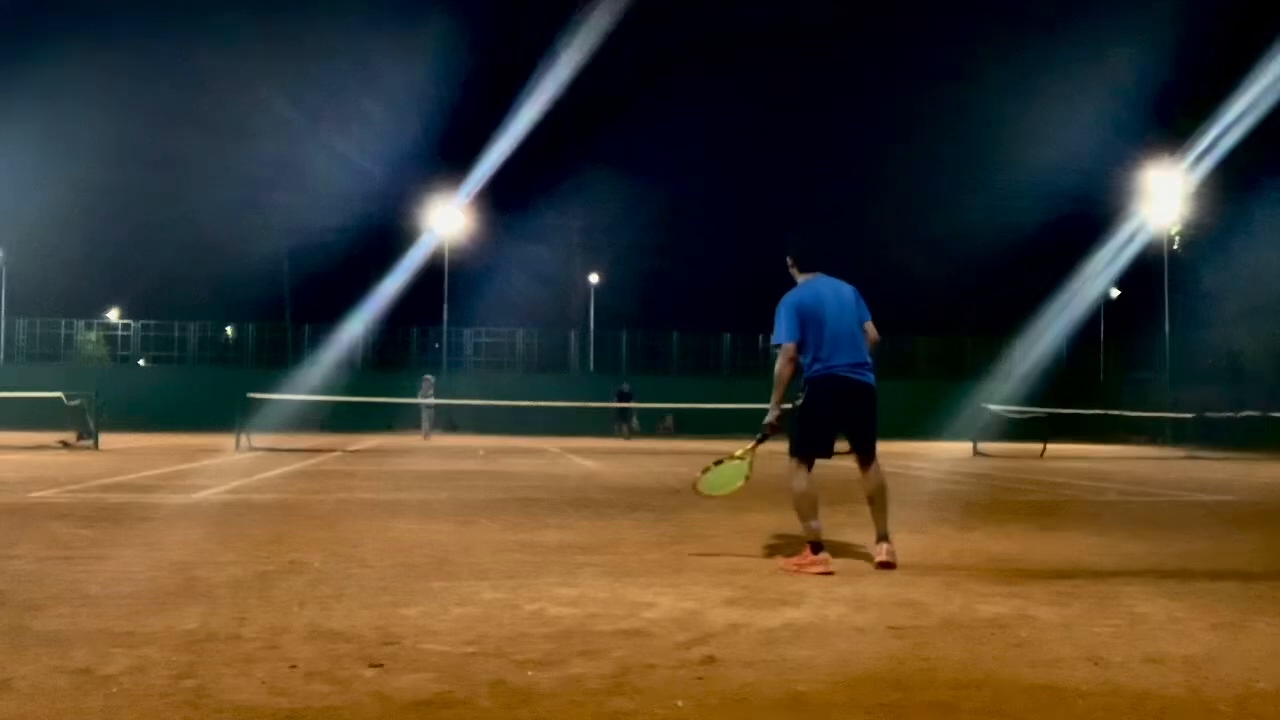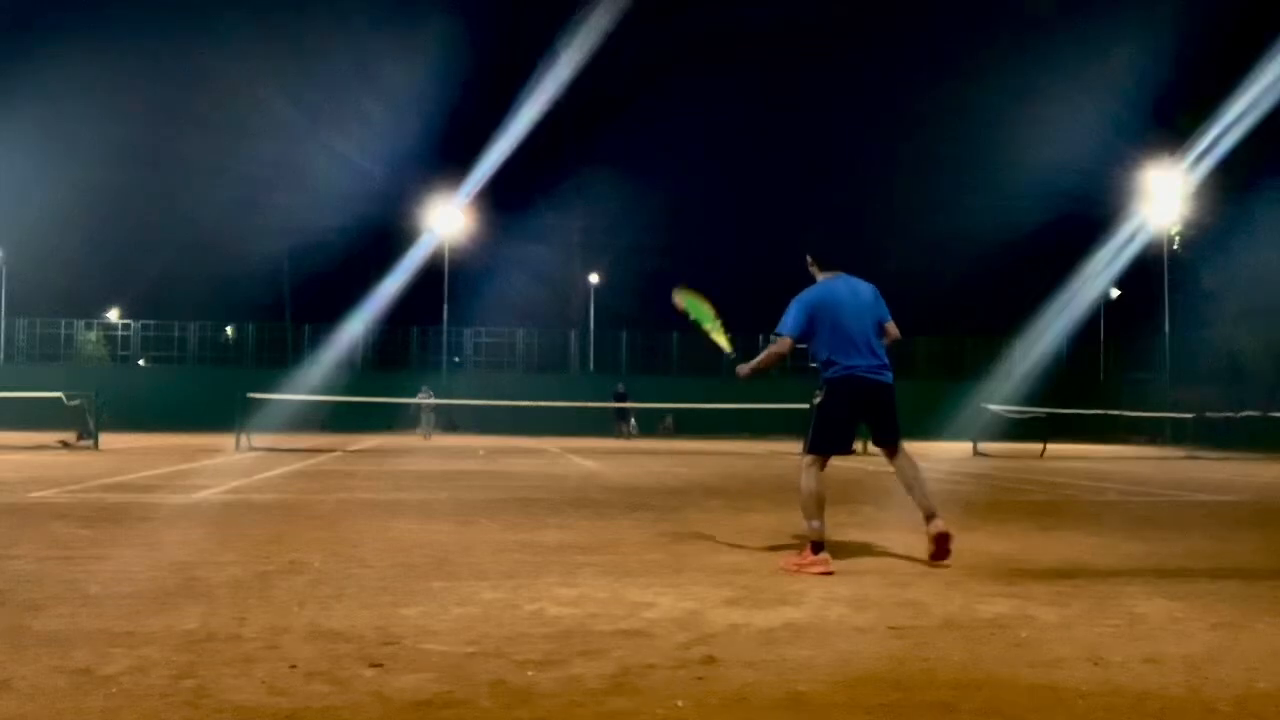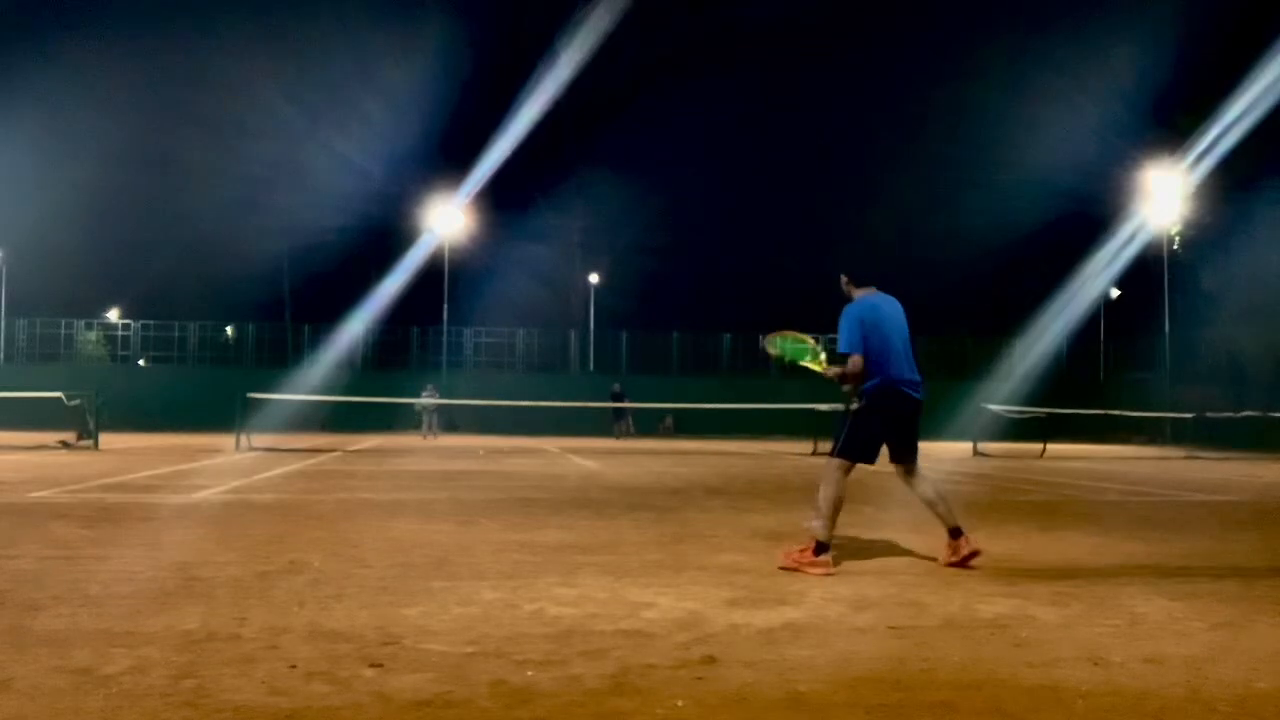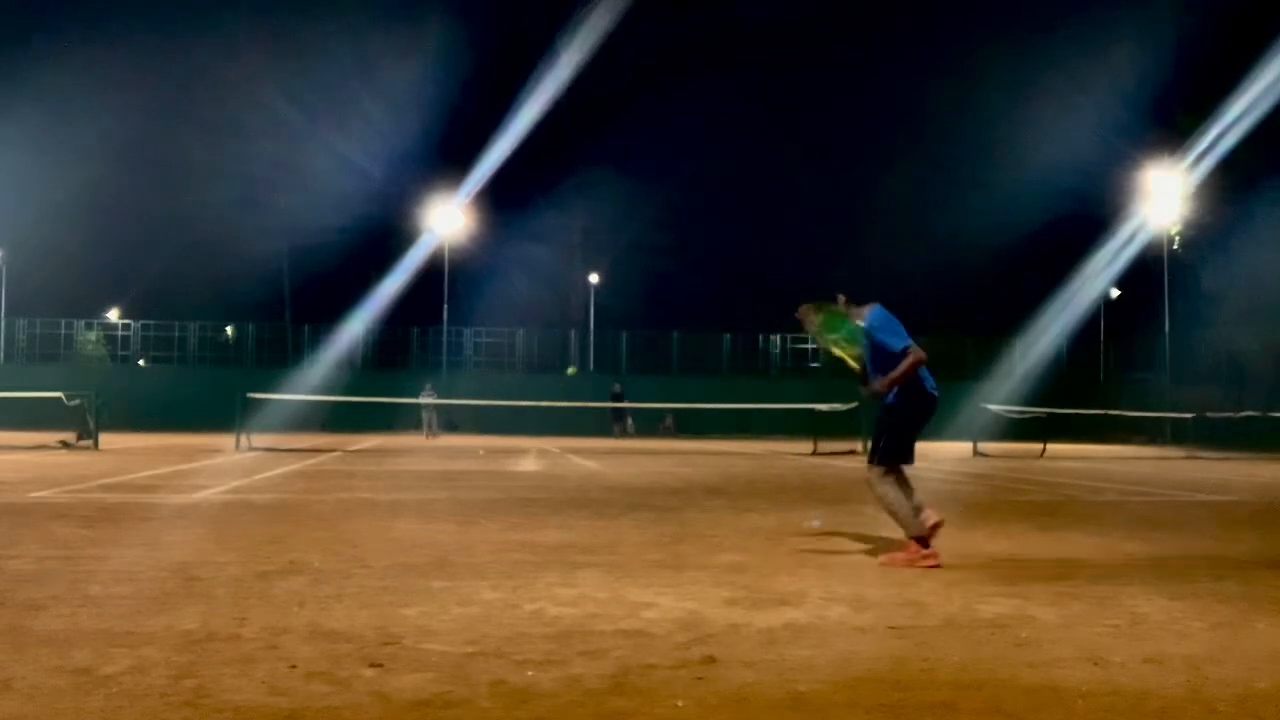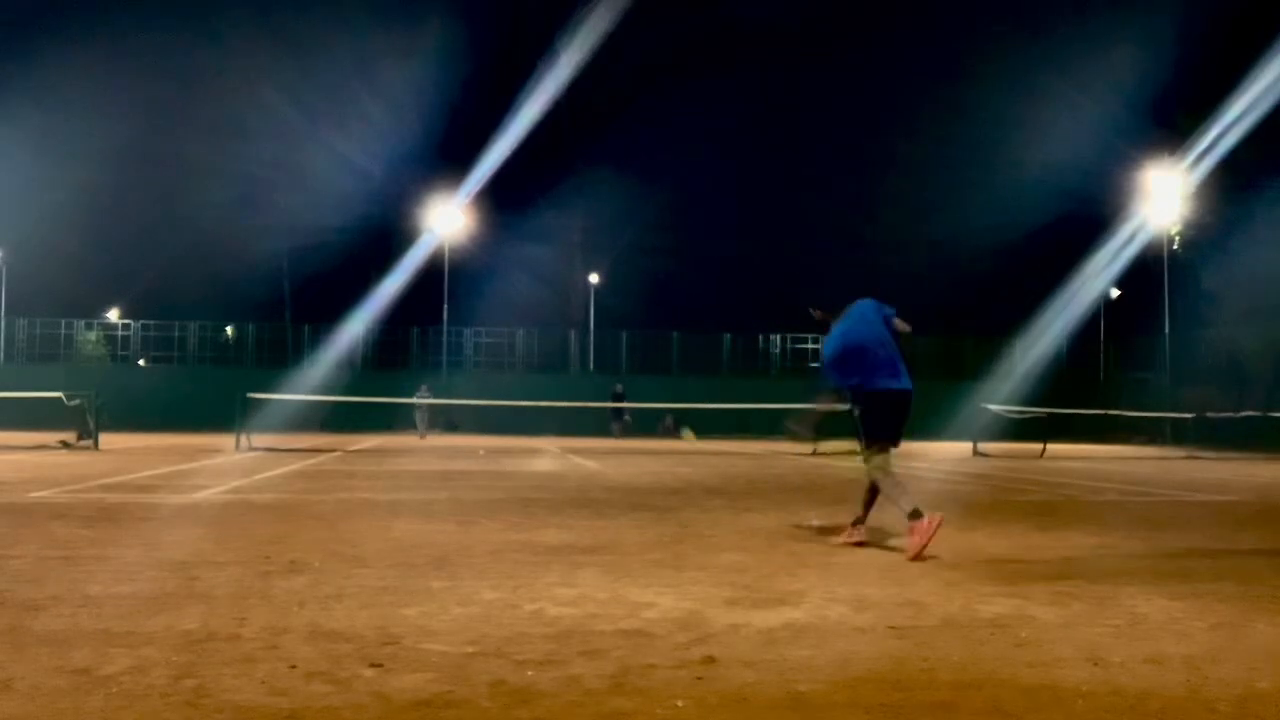
dt=0.4s
person 1, frame 1
left shoulder: (792, 300)
right shoulder: (848, 290)
left elbow: (788, 356)
right elbow: (872, 336)
left wrist: (775, 407)
left hip: (822, 386)
right hip: (862, 384)
left knee: (800, 465)
right knee: (868, 461)
left ankle: (815, 552)
right ankle: (884, 544)
person 1, frame 2
left shoulder: (808, 299)
right shoulder: (867, 290)
left elbow: (782, 346)
right elbow: (892, 335)
left wrist: (749, 368)
left hip: (840, 386)
right hip: (879, 383)
left knee: (811, 465)
right knee: (895, 452)
left ankle: (817, 552)
right ankle: (933, 522)
person 1, frame 3
left shoulder: (853, 312)
right shoulder: (891, 304)
left elbow: (856, 365)
left wrist: (842, 376)
right wrist: (841, 369)
left hip: (878, 396)
right hip: (909, 395)
left knee: (835, 469)
right knee: (910, 472)
left ankle: (819, 551)
right ankle: (959, 540)
person 1, frame 4
left shoulder: (876, 324)
right shoulder: (867, 322)
left elbow: (917, 355)
left wrist: (888, 381)
left hip: (906, 402)
right hip: (904, 401)
left knee: (877, 476)
right knee: (889, 466)
left ankle: (920, 547)
right ankle: (922, 515)
person 1, frame 5
left shoulder: (835, 344)
right shoulder: (866, 306)
left elbow: (839, 390)
right elbow: (903, 328)
left hip: (874, 399)
right hip: (900, 391)
left knee: (878, 466)
right knee: (877, 462)
left ankle: (919, 520)
right ankle: (858, 525)
